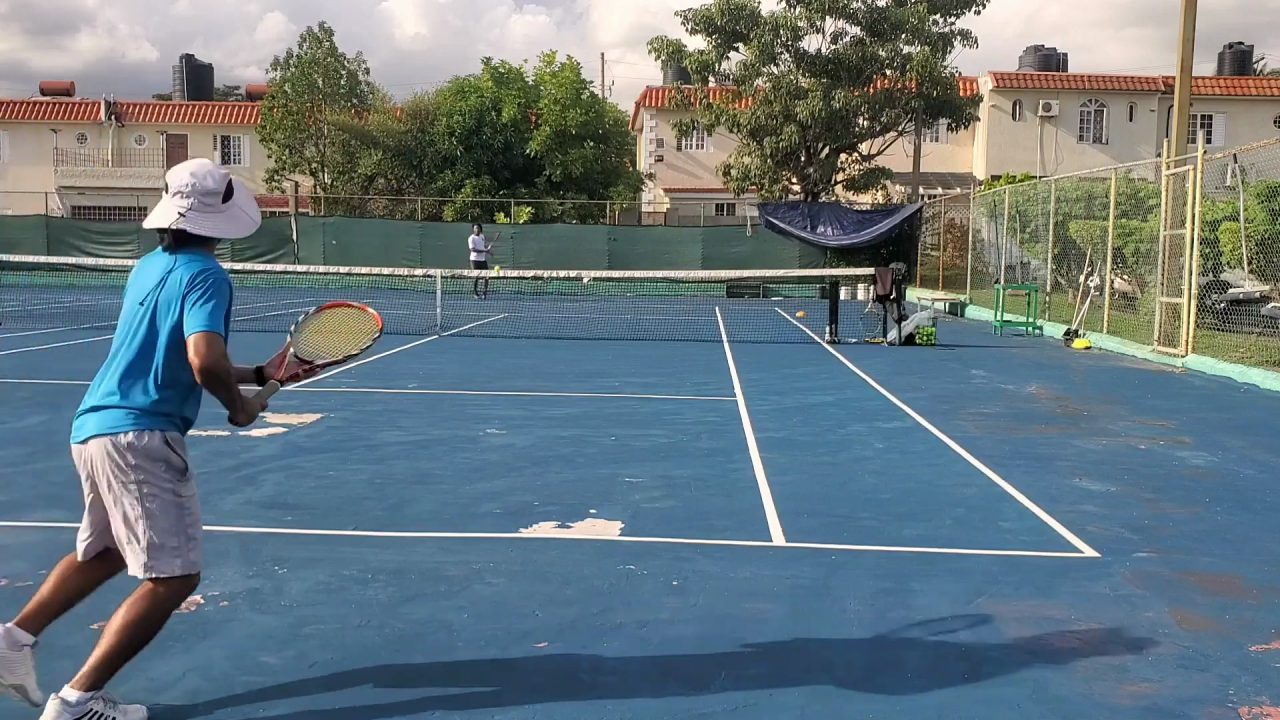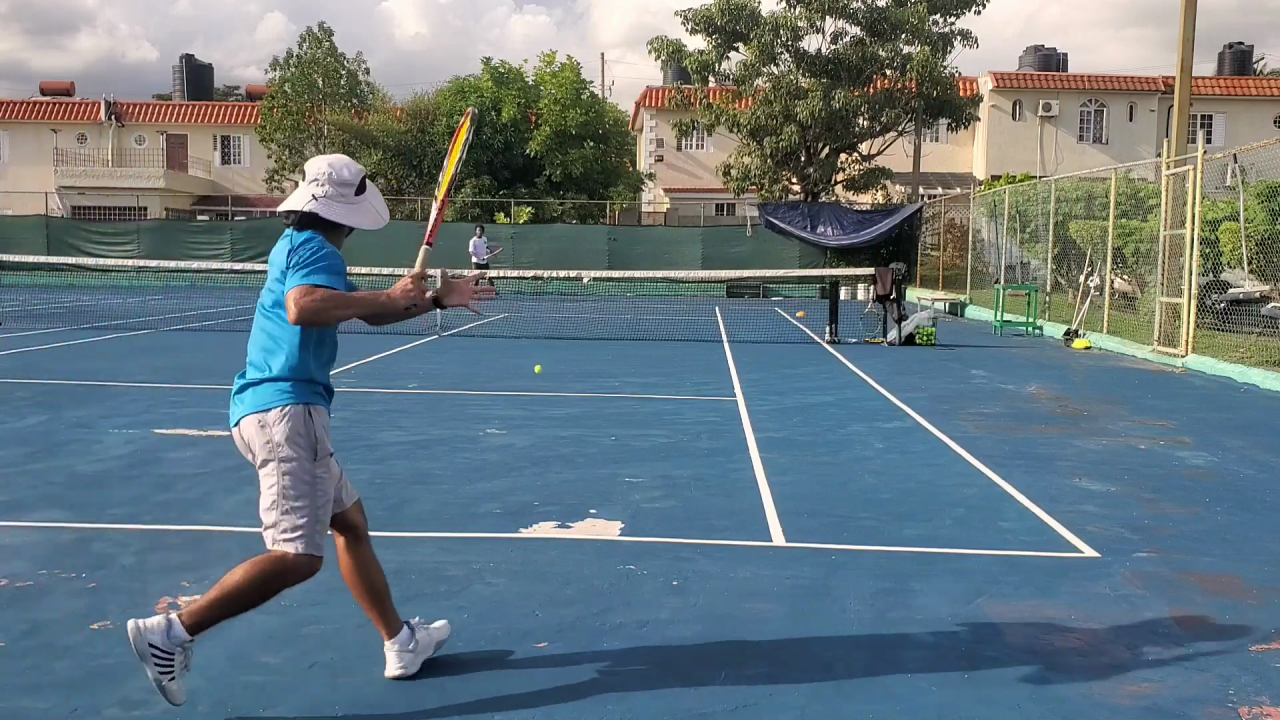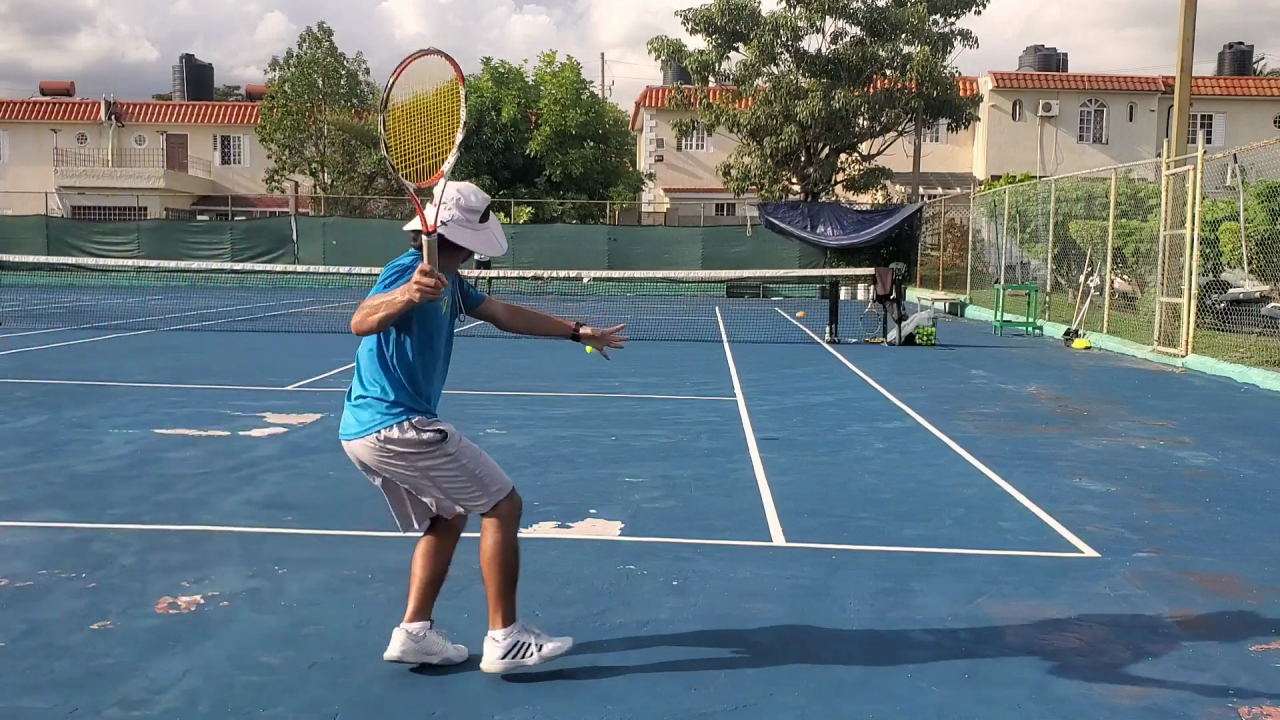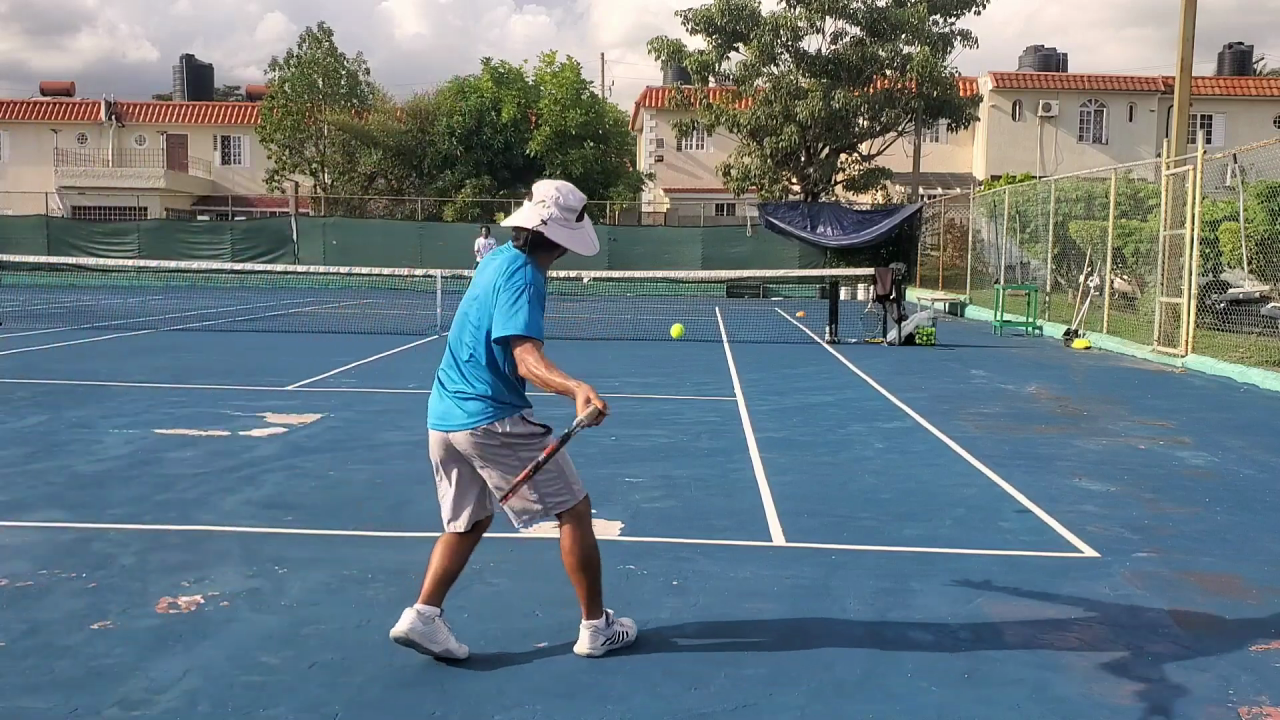
dt=0.2s
person 1, frame 1
left shoulder: (150, 266)
right shoulder: (206, 275)
right elbow: (206, 361)
left wrist: (258, 373)
right wrist: (240, 402)
left hip: (96, 428)
right hip: (138, 437)
left knee: (99, 552)
right knee: (174, 578)
person 1, frame 2
left shoulder: (304, 248)
right shoulder: (310, 247)
left elbow: (362, 310)
right elbow: (302, 309)
left wrist: (433, 299)
right wrist: (389, 296)
left hip: (274, 411)
right hip: (286, 412)
left knee: (351, 522)
right knee: (296, 556)
left ankle: (401, 641)
right ankle: (169, 632)
person 1, frame 3
left shoulder: (446, 279)
right shoulder: (407, 269)
left elbow: (504, 314)
right elbow: (361, 322)
left wrist: (578, 332)
right wrist: (408, 295)
left hip: (371, 428)
right hip: (396, 427)
left knee: (442, 523)
right knee: (503, 506)
left ankle: (413, 633)
right ankle: (503, 638)
person 1, frame 4
left shoulder: (501, 257)
right shoulder: (524, 279)
right elbow: (527, 360)
right wrist: (578, 388)
left hip: (444, 416)
right hip: (494, 421)
left knee: (468, 523)
right knee: (573, 513)
left ankle: (423, 615)
right ankle: (596, 626)
